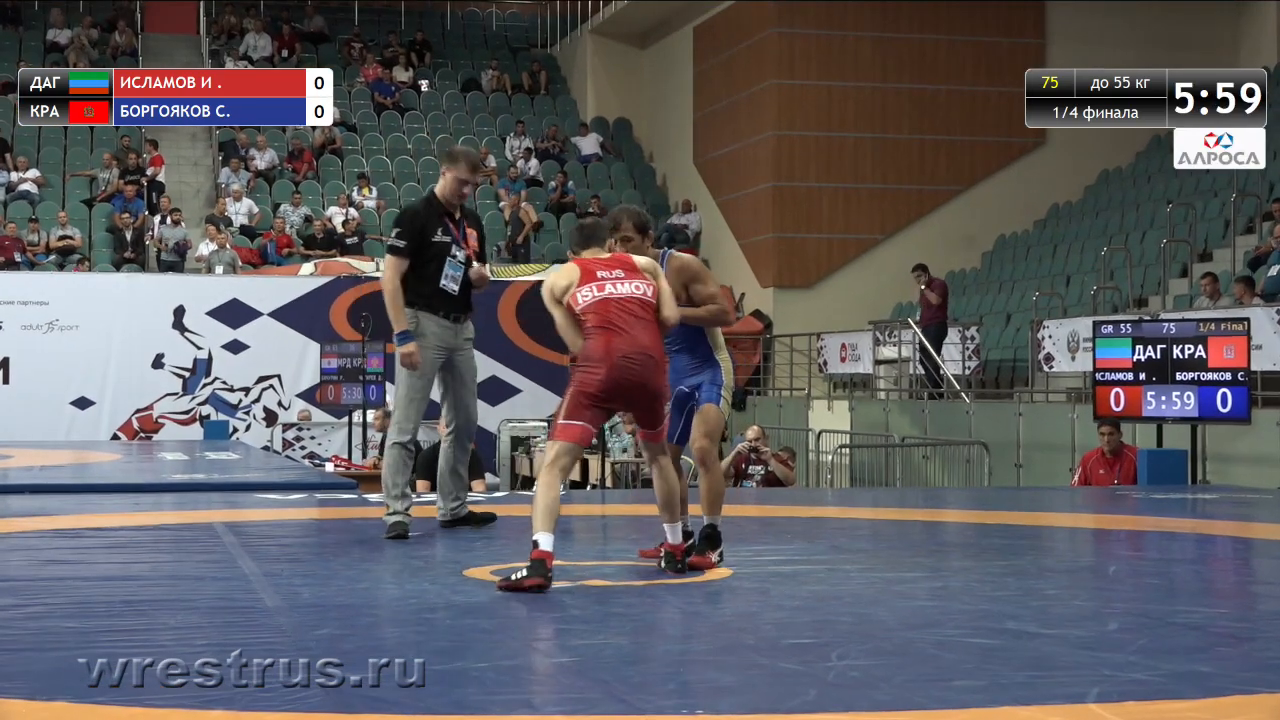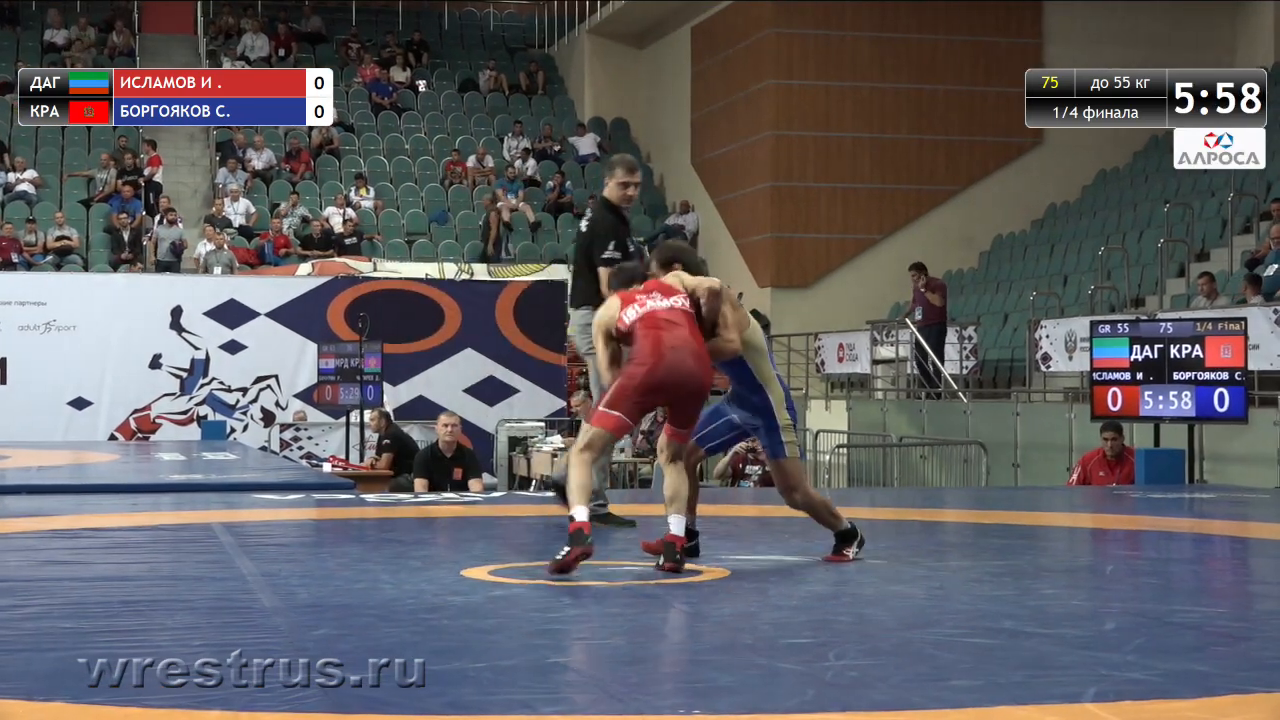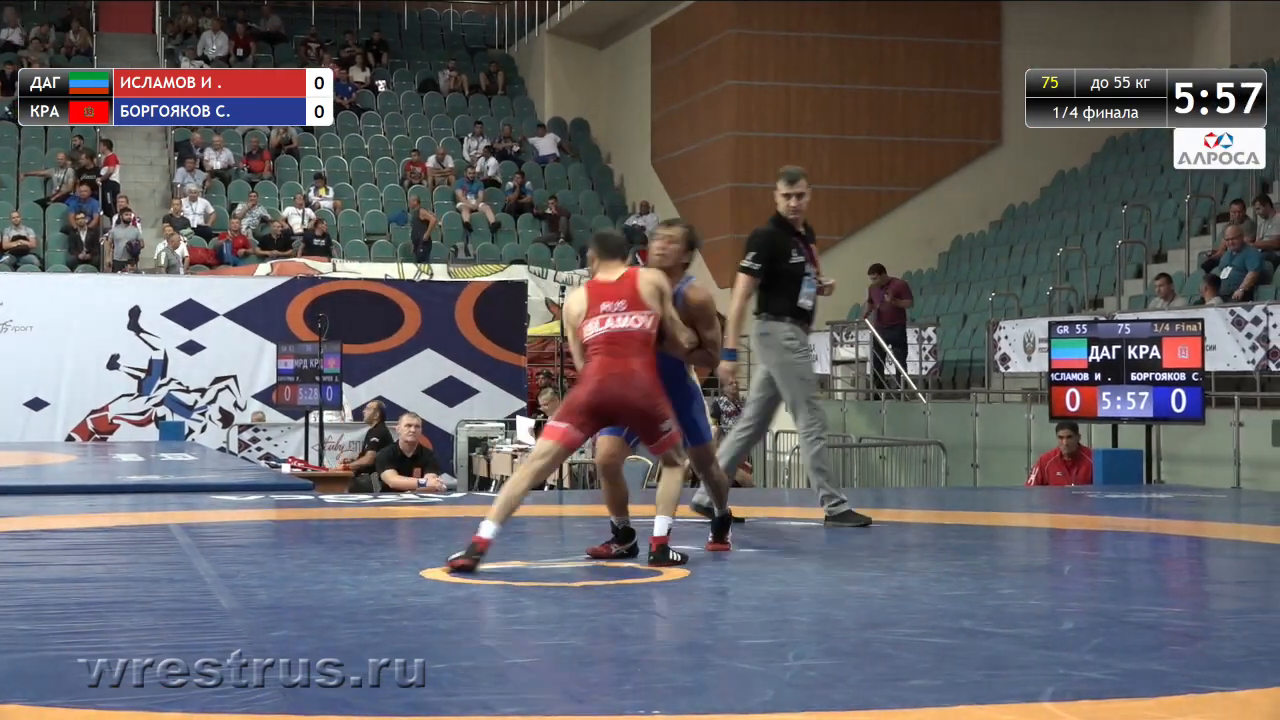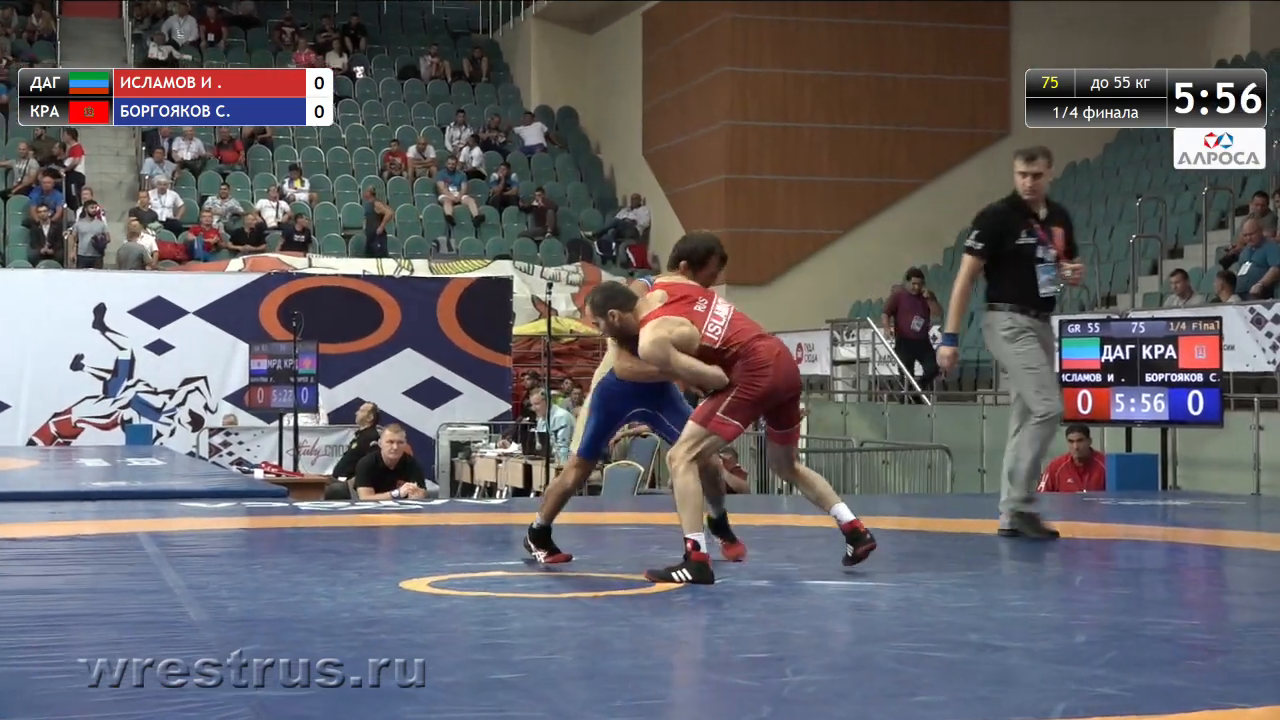
dt=1s
person 1, frame 1
left shoulder: (472, 221)
right shoulder: (415, 215)
left elbow: (480, 276)
right elbow: (390, 278)
left wrist: (480, 277)
right wrist: (403, 335)
left hip: (461, 328)
right hip: (424, 326)
left knee: (464, 422)
right knee: (406, 425)
left ankle: (453, 507)
right ankle: (397, 513)
person 1, frame 2
left shoulder: (600, 217)
right shoulder: (608, 222)
right elbow: (609, 286)
left hip: (593, 320)
right hip: (599, 322)
right ankle: (594, 505)
person 1, frame 3
left shoulder: (805, 234)
right shoulder: (766, 237)
right elbow: (741, 296)
left wrist: (821, 286)
right wrist: (729, 352)
left hip: (793, 334)
right hip: (780, 334)
left knee: (753, 423)
right knee: (812, 421)
left ankle: (707, 495)
right ankle: (833, 506)
person 1, frame 4
left shoulder: (1060, 217)
right shoulder: (995, 217)
left elbow: (1066, 268)
right elbow: (965, 277)
left wrist: (1072, 274)
right wrist: (949, 337)
left hip: (1042, 325)
right hip: (1009, 323)
left knee: (1027, 423)
right knee: (1046, 410)
left ankle: (1013, 516)
right ankle: (1021, 503)
person 2, frame 1
left shoulder: (558, 280)
right shoulder: (645, 264)
left elbow: (578, 345)
right elbow: (671, 318)
left hip: (601, 368)
right hip: (650, 366)
left knee: (552, 468)
right knee: (658, 455)
left ankle: (539, 563)
right ankle: (675, 551)
person 2, frame 2
left shoulder: (605, 311)
right shoulder: (671, 281)
left elbow: (611, 380)
right elbow: (713, 288)
left hip: (651, 364)
right hip: (696, 367)
left knee: (582, 451)
right knee: (671, 457)
left ankle: (579, 536)
right ankle: (674, 546)
person 2, frame 3
left shoulder: (575, 301)
right shoulder: (652, 280)
right elbow: (682, 342)
left hip: (596, 386)
right hip: (642, 386)
left knee: (532, 467)
right knee: (674, 462)
left ankle: (478, 545)
right ankle: (660, 547)
person 2, frame 4
left shoulder: (651, 343)
right shoulder: (664, 285)
left elbow: (715, 380)
left wrist: (685, 369)
left hip: (755, 373)
right hip: (783, 361)
left knee: (682, 457)
right knee: (786, 465)
left ankle: (697, 561)
right ankle: (854, 530)
person 3, frame 1
left shoulder: (681, 266)
left elbow: (725, 313)
left wrist: (672, 312)
left hip: (710, 370)
right hip: (675, 374)
left knee: (703, 448)
right knee: (664, 457)
left ankle: (711, 539)
right ankle: (681, 536)
person 3, frame 2
left shoulder: (714, 295)
left elbow: (731, 346)
left hip: (768, 403)
right hip: (740, 398)
left knee: (793, 492)
right knee: (681, 455)
left ankle: (847, 534)
right ankle: (686, 536)
person 3, frame 3
left shoulder: (695, 296)
left elbow: (711, 357)
left wrist: (662, 345)
left hip: (679, 388)
left knee: (706, 465)
right knee: (606, 458)
right ankle: (623, 537)
person 3, frame 4
right shoulder: (638, 295)
right elbow: (624, 367)
left hip: (660, 390)
right hip: (614, 391)
left knee: (706, 461)
right knee: (575, 474)
left ankle: (720, 525)
right ankle: (537, 535)
